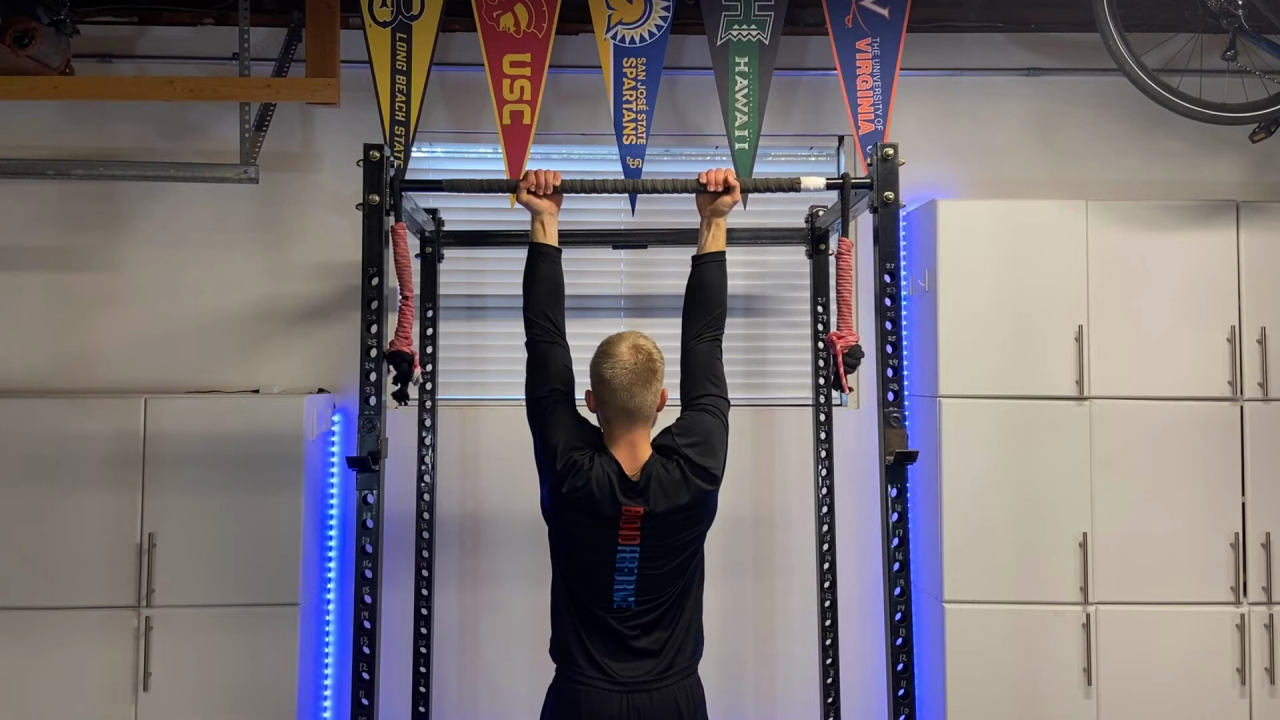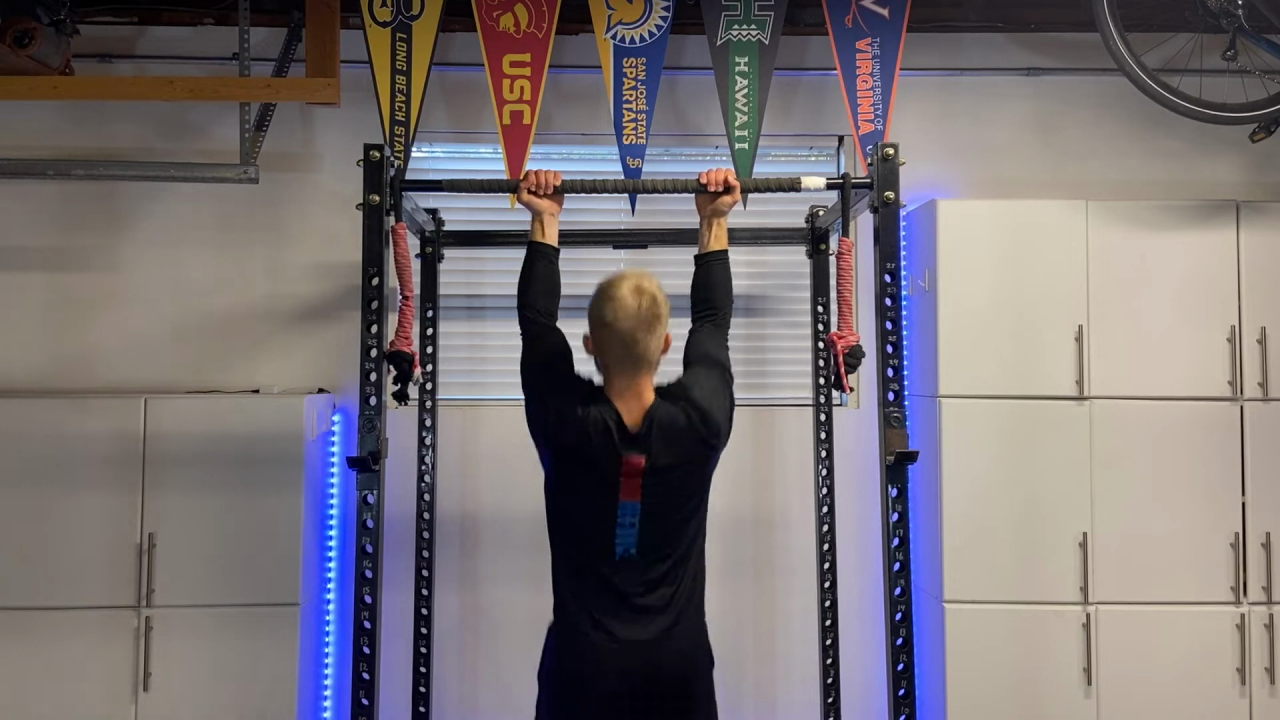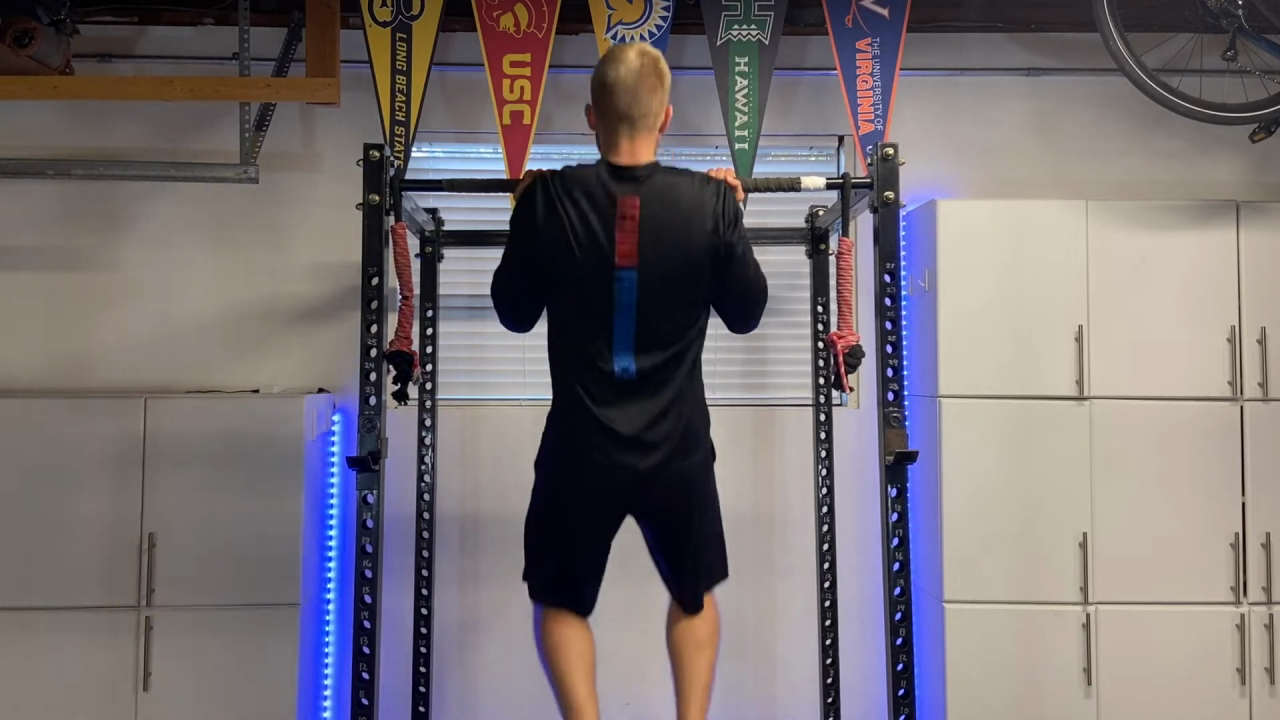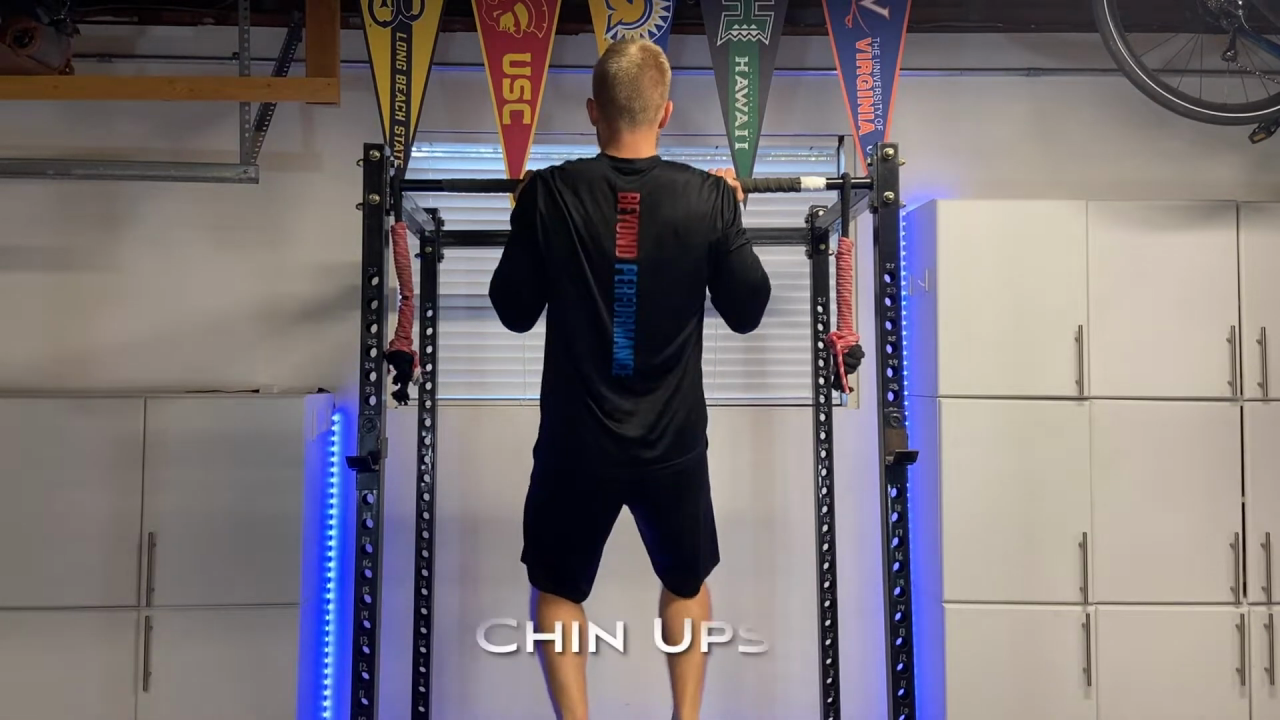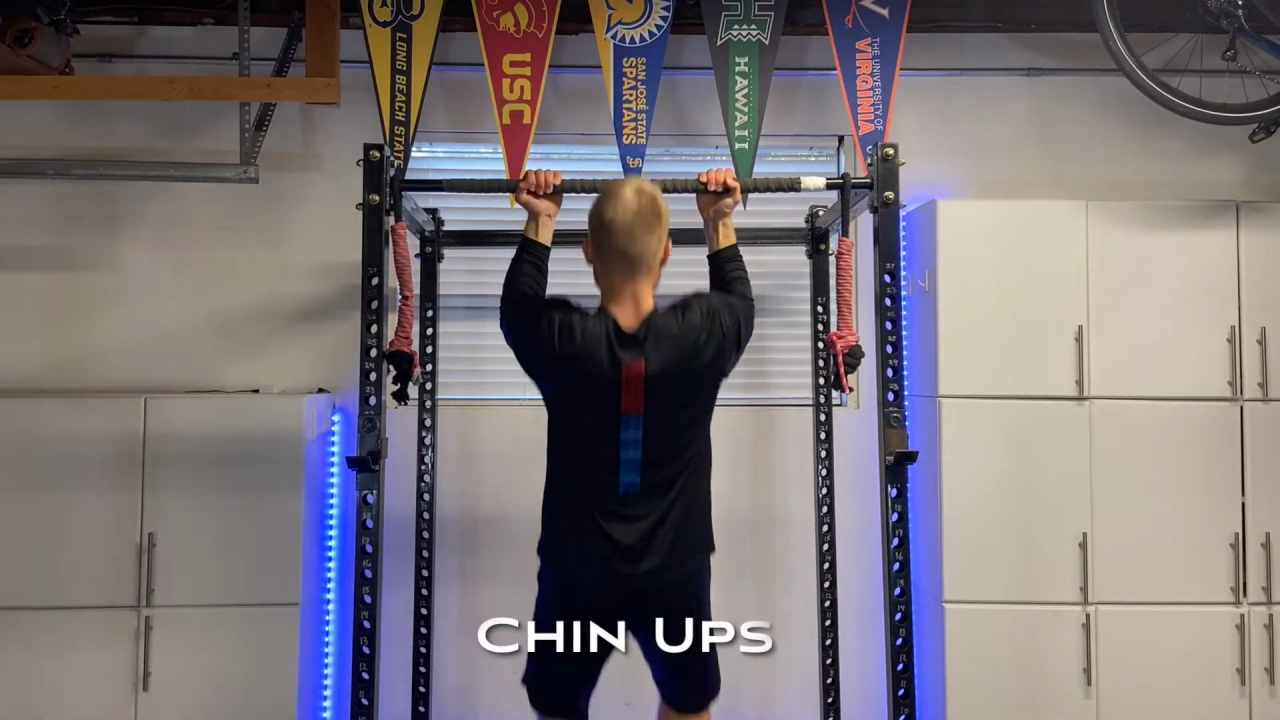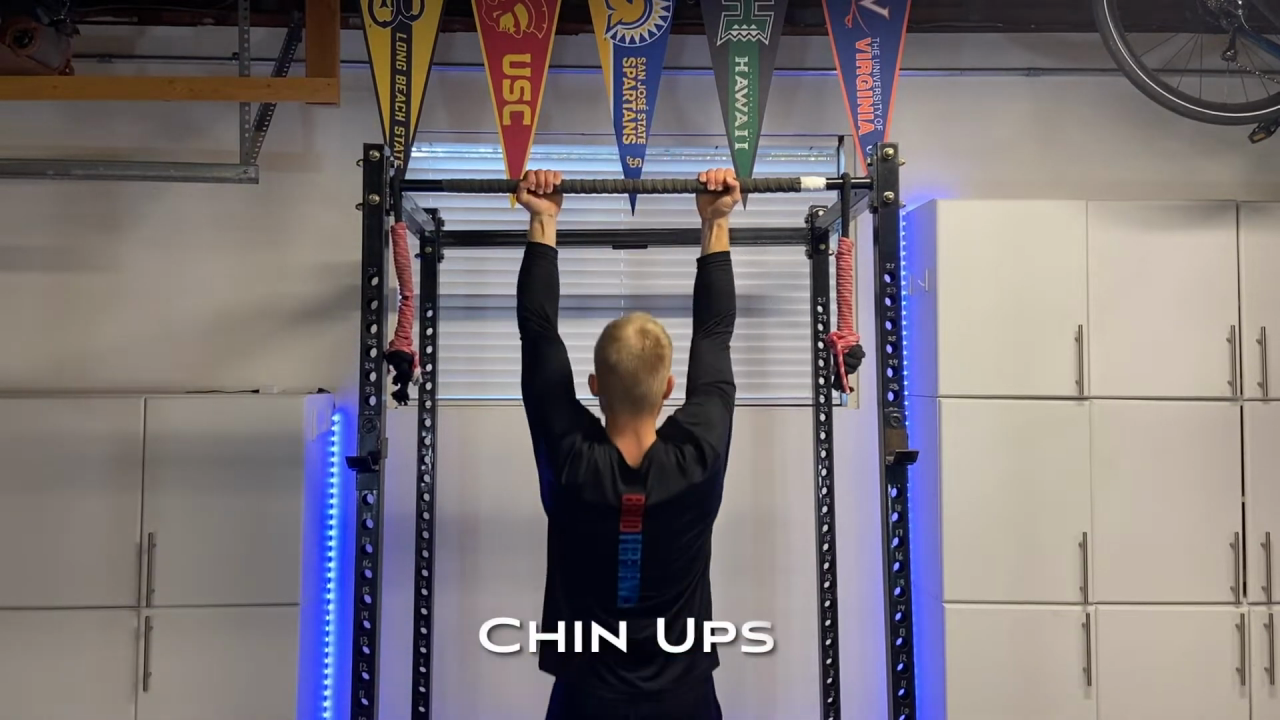
dt=0.5s
person 1, frame 1
left shoulder: (568, 472)
right shoulder: (695, 473)
left elbow: (545, 339)
right elbow: (704, 338)
left wrist: (544, 223)
right wrist: (714, 224)
person 1, frame 2
left shoulder: (564, 422)
right shoulder: (699, 422)
left elbow: (537, 325)
right elbow: (713, 322)
left wrist: (544, 224)
right wrist: (714, 223)
left hip: (584, 655)
right hip: (675, 651)
person 1, frame 3
left shoulder: (549, 202)
right shoulder: (708, 202)
left elbow: (513, 311)
right elbow: (746, 312)
left hip: (580, 454)
right hip: (676, 453)
left knee: (561, 605)
right knee: (693, 599)
person 1, frame 4
left shoulder: (550, 193)
right shoulder: (707, 196)
left elbow: (514, 311)
right elbow: (747, 311)
left hip: (577, 445)
right hip: (672, 445)
left knee: (557, 591)
right knee: (685, 586)
person 1, frame 5
left shoulder: (561, 340)
right shoulder: (702, 335)
left elbow: (514, 309)
right elbow: (742, 308)
left wrist: (539, 223)
right wrist: (720, 224)
left hip: (579, 572)
right hip: (673, 573)
person 1, frame 6
left shoulder: (568, 465)
right shoulder: (698, 460)
left elbow: (538, 332)
right elbow: (714, 332)
left wrist: (543, 222)
right wrist: (716, 223)
